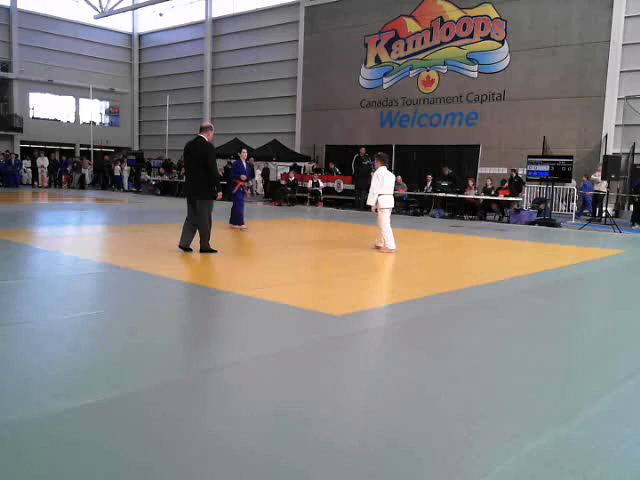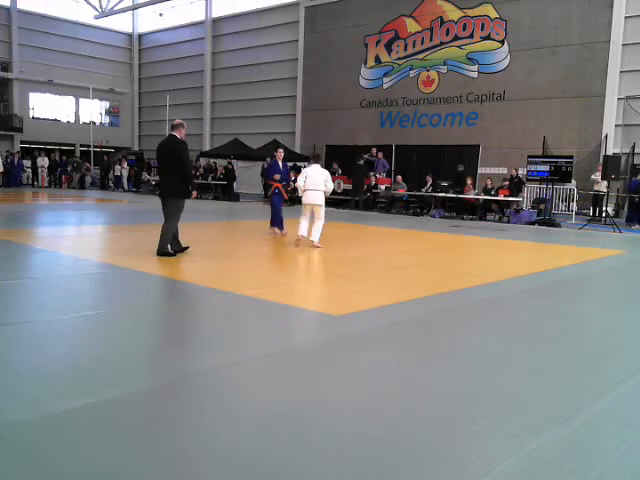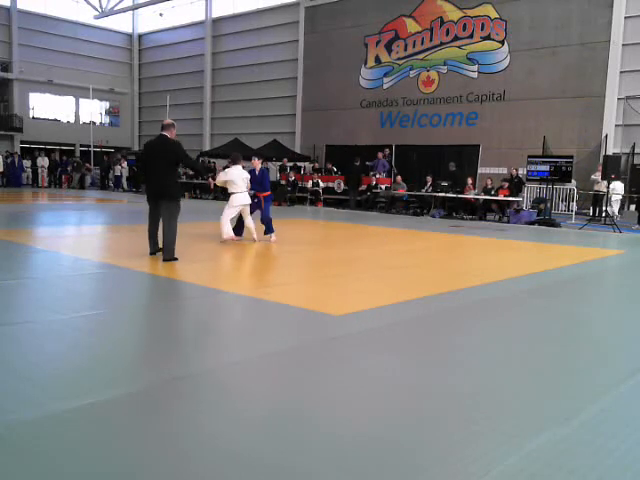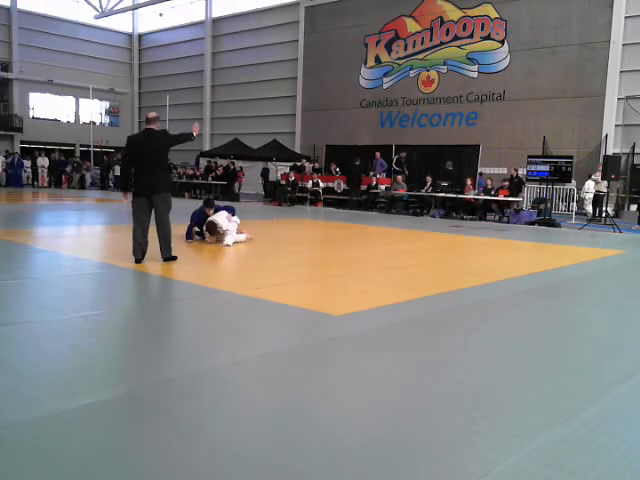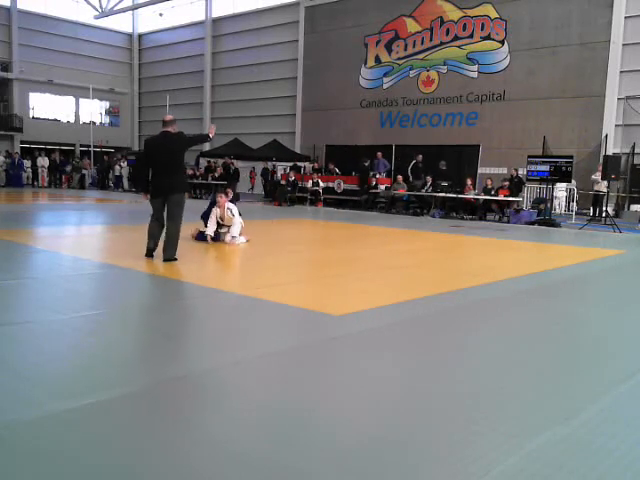
dt=1s
person 1, frame 1
left shoulder: (188, 145)
right shoulder: (208, 147)
left elbow: (187, 166)
right elbow: (213, 170)
right wrist: (218, 189)
left hip: (191, 187)
right hip: (204, 189)
left knee: (192, 216)
right knee: (204, 218)
left ankle: (185, 242)
right ankle: (204, 246)
person 1, frame 2
left shoulder: (161, 144)
right shoulder: (181, 144)
left elbow: (160, 166)
right elbow: (187, 168)
right wrist: (192, 187)
left hip: (164, 187)
right hip: (177, 188)
left knee: (171, 217)
right knee: (172, 218)
left ankle: (176, 246)
right ankle: (162, 248)
person 1, frame 3
left shoulder: (148, 145)
right shoulder: (173, 145)
left elbow: (145, 168)
right elbow: (189, 162)
left hip: (152, 189)
right hip: (170, 190)
left knee: (154, 218)
right knee: (170, 221)
left ankle: (153, 248)
right ankle: (168, 254)
person 1, frame 4
left shoulder: (132, 140)
right shoulder: (163, 137)
left elbow: (125, 165)
right elbow: (179, 138)
left wrist: (125, 187)
right wrist: (193, 134)
left hip: (140, 187)
right hip: (160, 186)
left knee: (140, 222)
right knee: (163, 220)
left ankle: (139, 255)
right ankle: (167, 254)
person 1, frame 5
left shoulder: (150, 142)
right shoulder: (179, 139)
left elbow: (145, 167)
right elbow: (195, 139)
left wrist: (145, 188)
right wrist: (209, 135)
left hip: (157, 187)
right hip: (176, 187)
left knee: (156, 218)
right knee: (173, 221)
left ankle: (150, 249)
right ankle: (169, 254)
